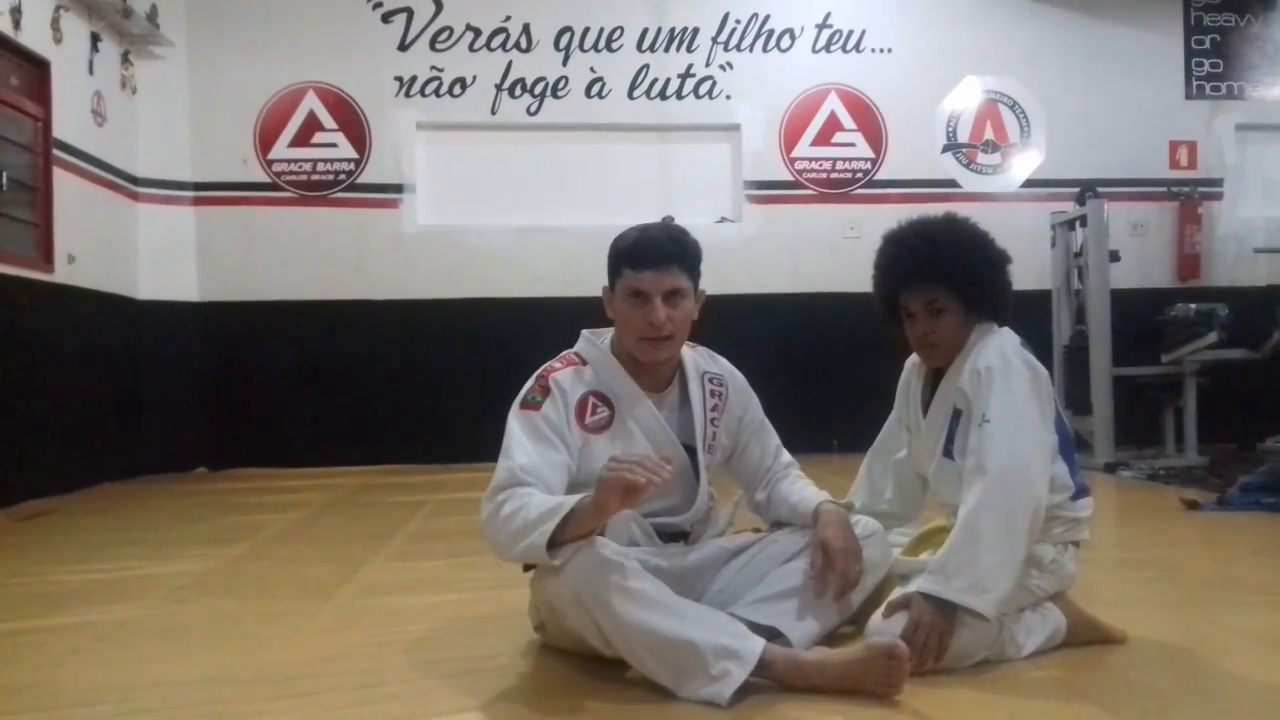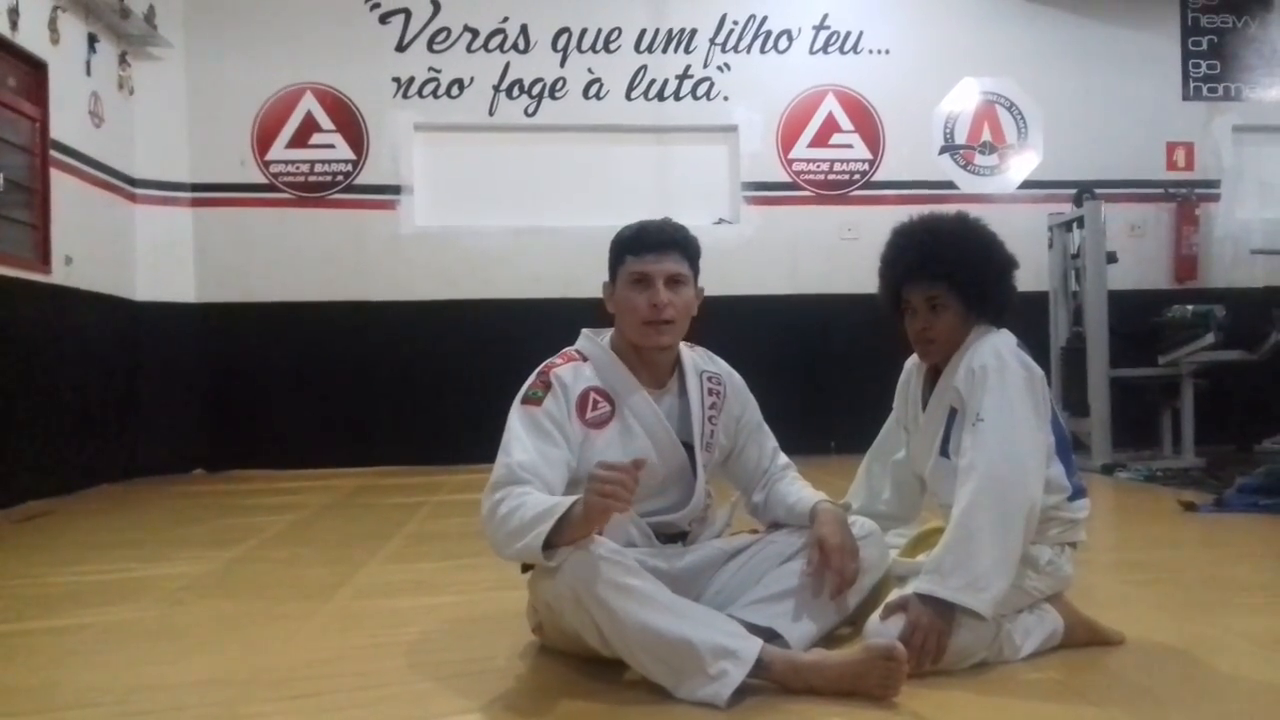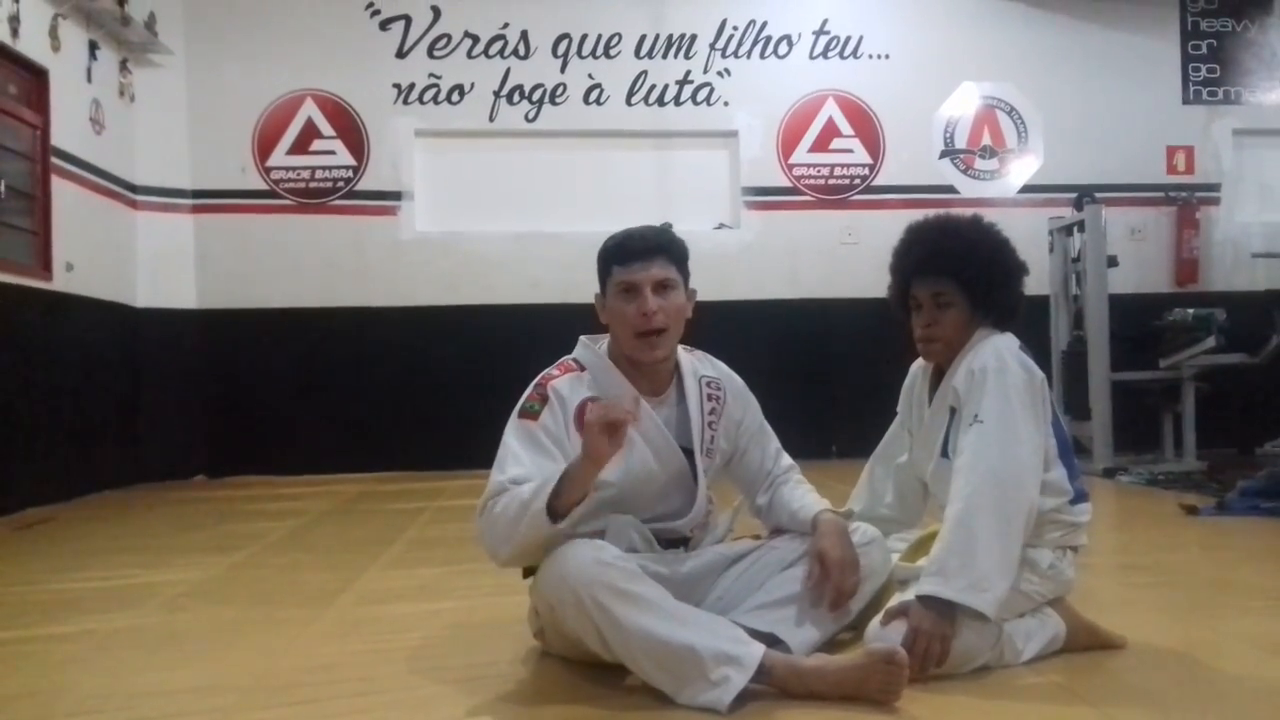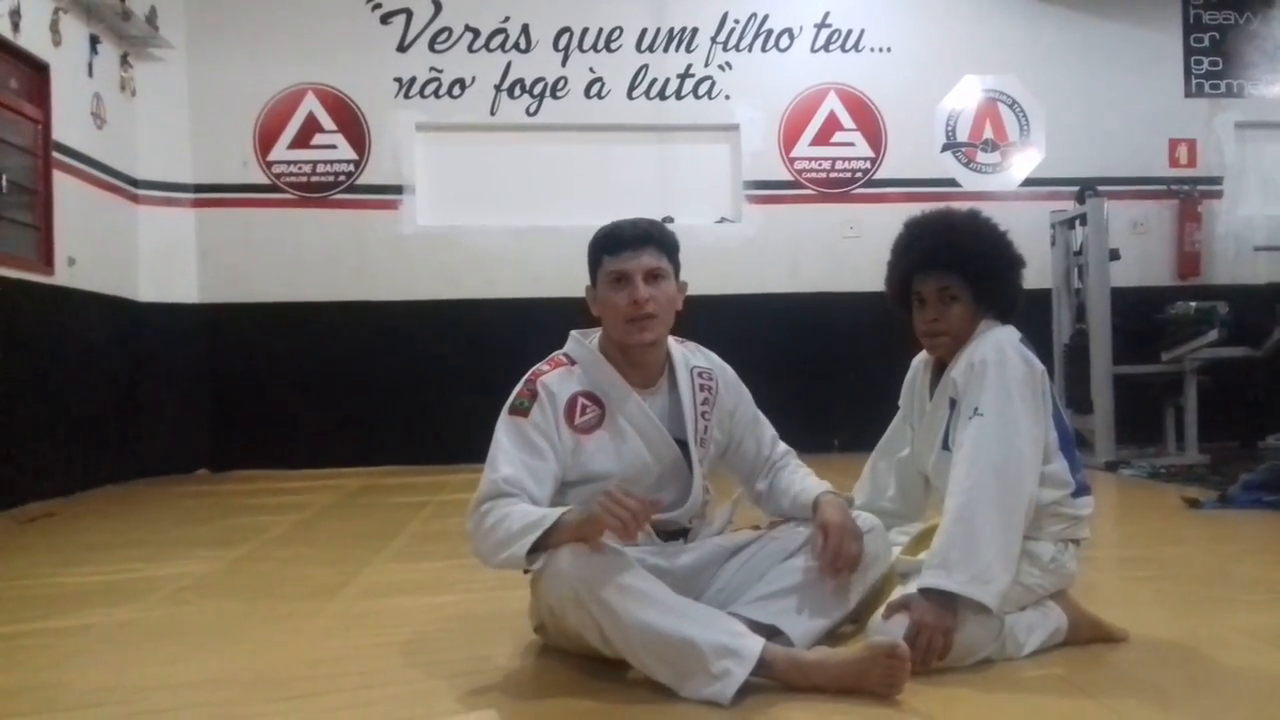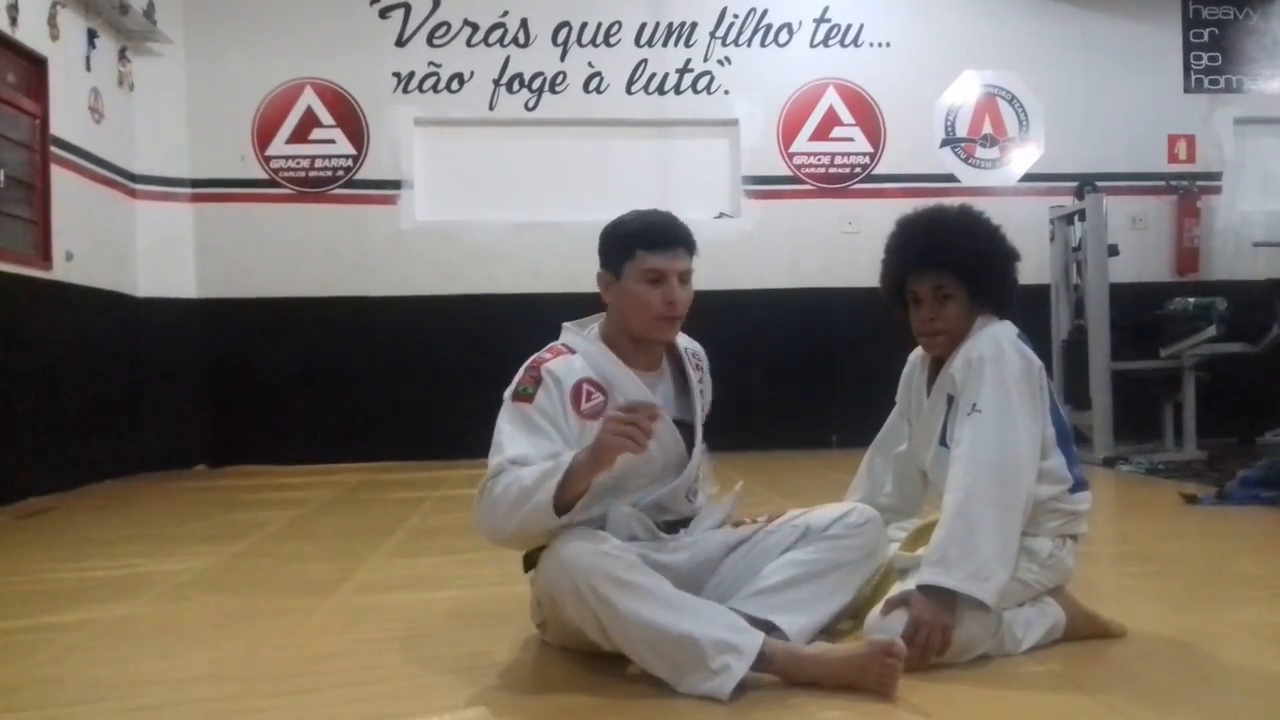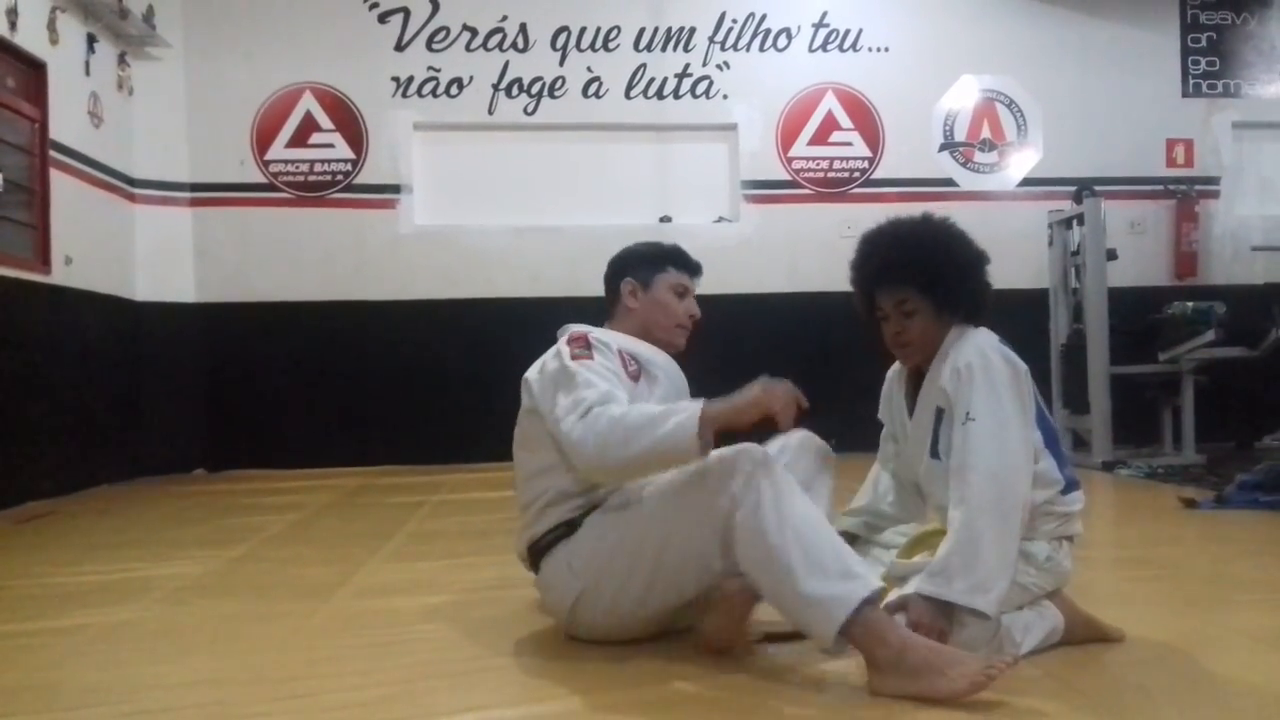
dt=0.5s
person 1, frame 1
left shoulder: (718, 381)
right shoulder: (559, 388)
left elbow: (773, 475)
right elbow: (507, 519)
left wrist: (827, 512)
right wrist: (595, 507)
left hip: (698, 569)
right hip: (603, 581)
left knee: (865, 540)
right knee: (577, 569)
left ankle: (724, 642)
right ankle: (792, 664)
person 1, frame 2
left shoulder: (716, 381)
right shoulder: (559, 384)
left elbow: (770, 476)
right elbow: (507, 513)
left wrist: (823, 510)
right wrist: (582, 512)
left hip: (695, 570)
right hip: (601, 581)
left knee: (862, 541)
right knee: (574, 570)
left ankle: (722, 642)
right ankle: (788, 664)
person 1, frame 3
left shoulder: (716, 384)
right shoulder: (559, 394)
left elbow: (774, 478)
right elbow: (500, 529)
left wrist: (826, 522)
right wrist: (584, 469)
left hip: (697, 575)
right hip: (601, 593)
left knee: (865, 547)
right knee: (574, 570)
left ankle: (716, 646)
right ankle: (790, 670)
person 1, frame 4
left shoulder: (707, 375)
right shoulder: (549, 389)
left elbow: (771, 463)
right elbow: (490, 525)
left wrist: (825, 501)
right wrist: (577, 522)
left hip: (695, 566)
right hip: (601, 581)
left knee: (863, 536)
right knee: (569, 571)
left ankle: (724, 638)
right ankle: (791, 663)
person 1, frame 5
left shoulder: (690, 360)
right shoulder: (551, 377)
right elbow: (500, 510)
left wrist: (714, 521)
right wrist: (588, 462)
left hip: (691, 559)
right hip: (588, 586)
left knee: (857, 527)
right knee: (576, 564)
left ankle: (718, 633)
right ankle: (795, 660)
person 1, frame 6
left shoulder: (650, 370)
right shoulder: (581, 352)
right elbow: (597, 441)
right wrist: (721, 412)
left hip: (656, 566)
right hip: (588, 574)
left knee: (802, 452)
right knee: (745, 472)
left ankle: (730, 598)
right ankle: (889, 648)
person 2, frame 1
left shoulder: (1001, 367)
right shoulder: (919, 371)
left elbow: (1004, 492)
right elbow: (892, 468)
left wrist: (946, 593)
left hip: (1032, 543)
right hip: (976, 536)
left knee: (895, 637)
left ankle: (1056, 620)
right ankle: (1031, 610)
person 2, frame 2
left shoulder: (997, 367)
right shoulder: (918, 370)
left elbow: (997, 492)
right elbow: (892, 471)
left wrist: (943, 594)
left hip: (1029, 545)
right hip: (978, 539)
left knee: (894, 638)
left ankle: (1053, 622)
right ankle: (1028, 612)
person 2, frame 3
left shoulder: (998, 369)
right shoulder: (924, 374)
left elbow: (990, 492)
right elbow: (894, 475)
left wrist: (943, 597)
left hip: (1031, 548)
right hip: (984, 542)
left knee: (897, 643)
left ankle: (1056, 626)
right ankle: (1030, 614)
person 2, frame 4
left shoulder: (999, 361)
right shoulder: (925, 368)
left elbow: (989, 486)
right elbow: (896, 470)
left wrist: (945, 590)
left hip: (1032, 542)
right hip: (981, 536)
left knee: (898, 635)
left ankle: (1056, 618)
right ankle: (1034, 609)
person 2, frame 5
left shoulder: (997, 357)
right shoulder: (922, 364)
left elbow: (988, 484)
right elbow: (892, 466)
left wrist: (945, 588)
left hip: (1030, 538)
right hip: (975, 533)
left knee: (895, 632)
left ankle: (1055, 614)
right ankle: (1025, 603)
person 2, frame 6
left shoulder: (980, 364)
right shoulder: (900, 378)
left elbow: (990, 495)
right elbow: (895, 479)
left wrist: (943, 594)
right wrist: (840, 539)
left hip: (1024, 543)
right hip: (964, 533)
left ankle: (1052, 618)
